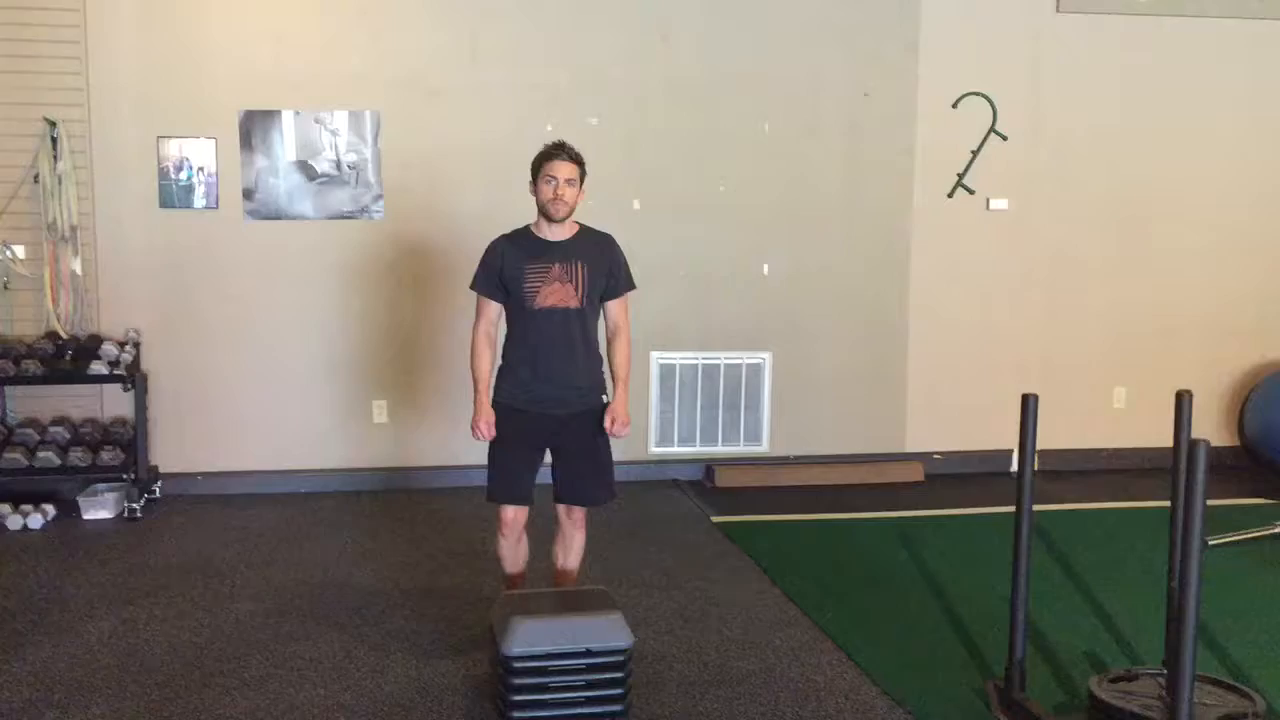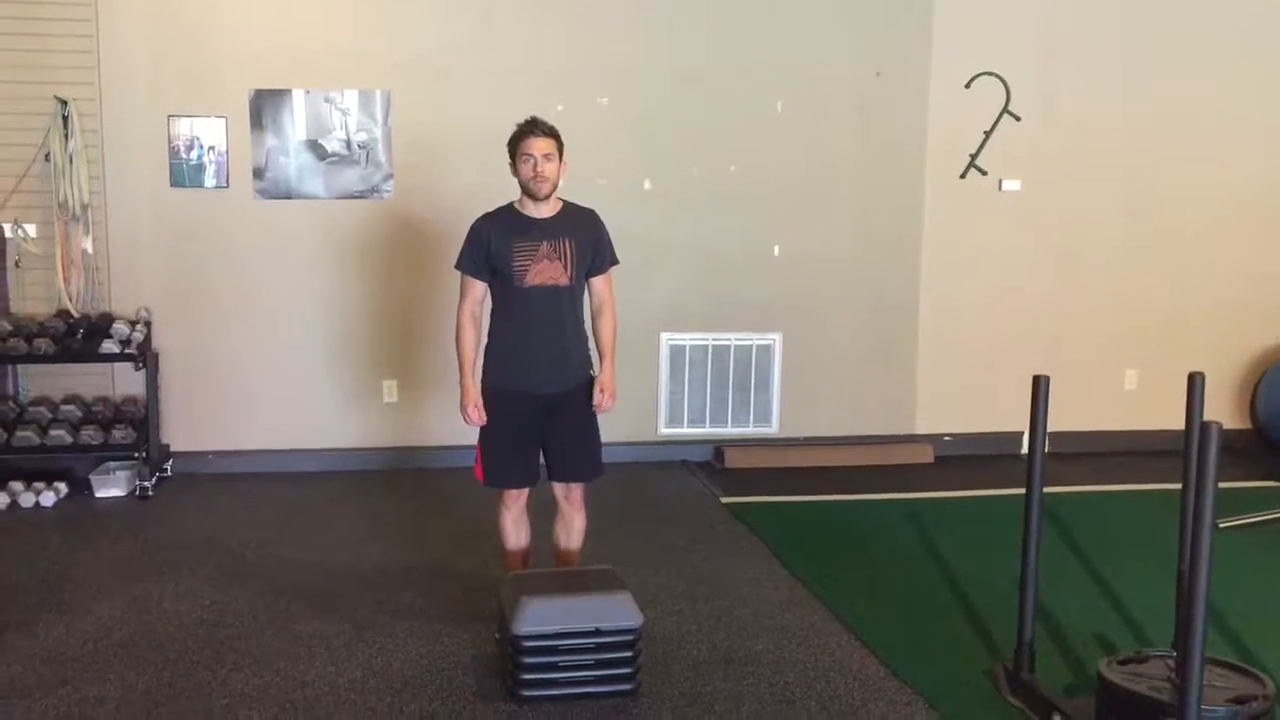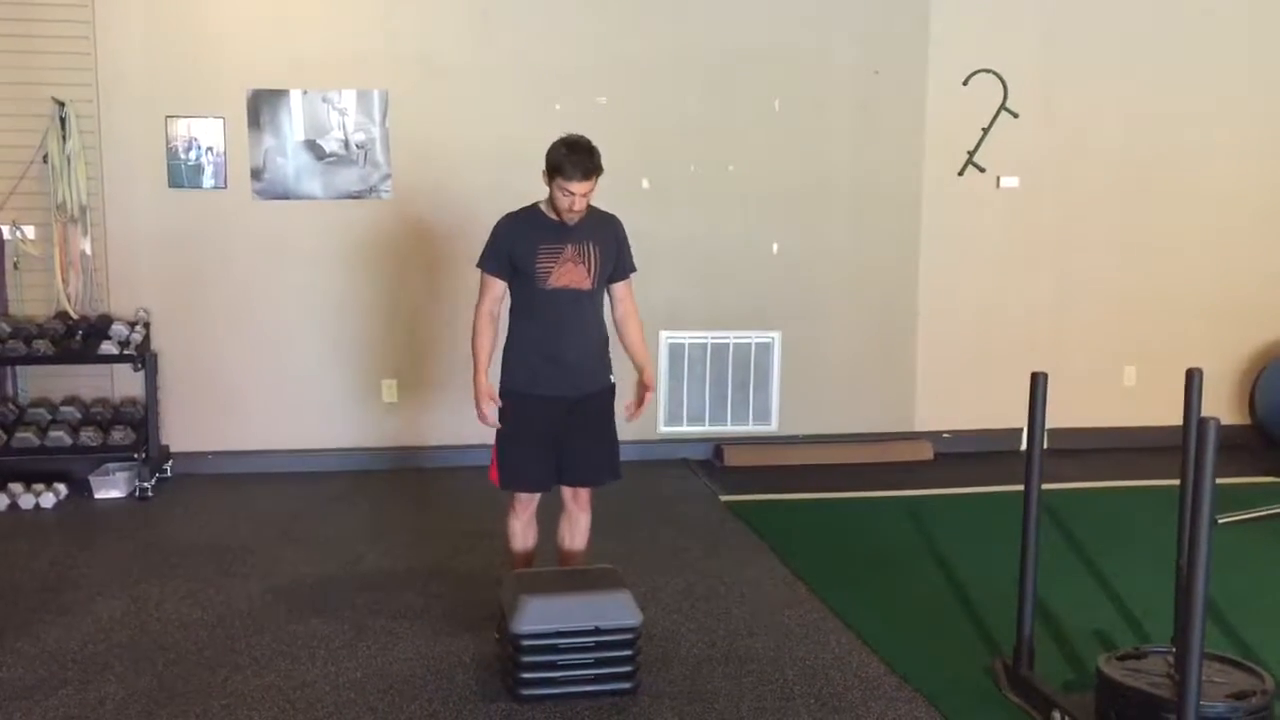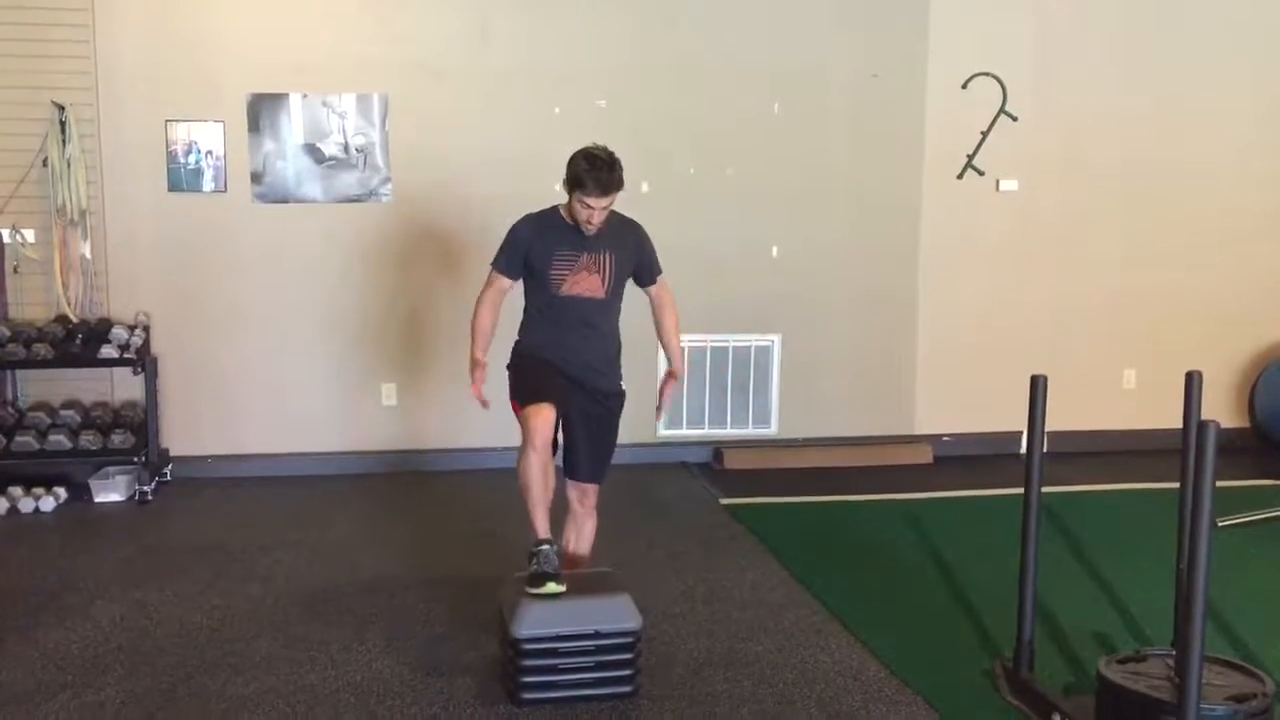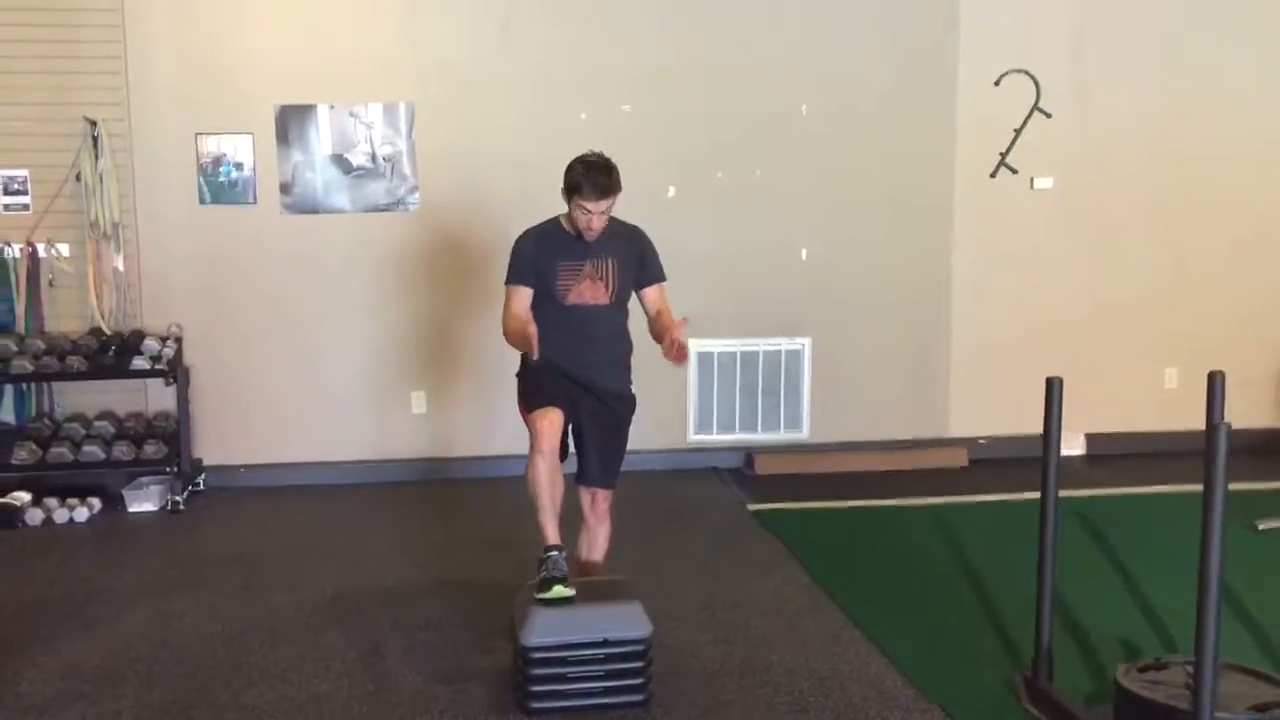
dt=1s
person 1, frame 1
left shoulder: (603, 250)
right shoulder: (504, 251)
left elbow: (618, 328)
right elbow: (484, 329)
left wrist: (620, 395)
right wrist: (481, 398)
left hip: (582, 407)
right hip: (518, 406)
left knee: (574, 515)
right knee: (511, 518)
person 1, frame 2
left shoulder: (586, 225)
right shoulder: (489, 229)
left elbow: (602, 301)
right elbow: (469, 311)
left wrist: (606, 368)
right wrist: (467, 383)
left hip: (571, 385)
right hip: (508, 388)
left knee: (572, 495)
right knee: (513, 495)
person 1, frame 3
left shoulder: (609, 230)
right shoulder: (513, 230)
left elbow: (622, 305)
right elbow: (488, 308)
left wrist: (644, 371)
right wrist: (481, 378)
left hip: (590, 388)
right hip: (526, 389)
left knee: (579, 495)
right knee: (524, 499)
person 1, frame 4
left shoulder: (630, 236)
right shoulder: (532, 230)
left elbow: (659, 298)
right elbow: (493, 292)
left wrist: (675, 364)
right wrist: (478, 358)
left hip: (600, 375)
right hip: (539, 359)
left knee: (584, 495)
right knee: (539, 430)
left ankle: (574, 584)
right ankle: (542, 549)
person 1, frame 5
left shoulder: (633, 242)
right shoulder: (534, 243)
left elbow: (656, 308)
right elbow: (514, 313)
left wrist: (669, 334)
right wrist: (525, 336)
left hip: (609, 380)
right hip: (550, 368)
left knee: (598, 501)
right knee: (546, 431)
right ankle: (552, 556)
